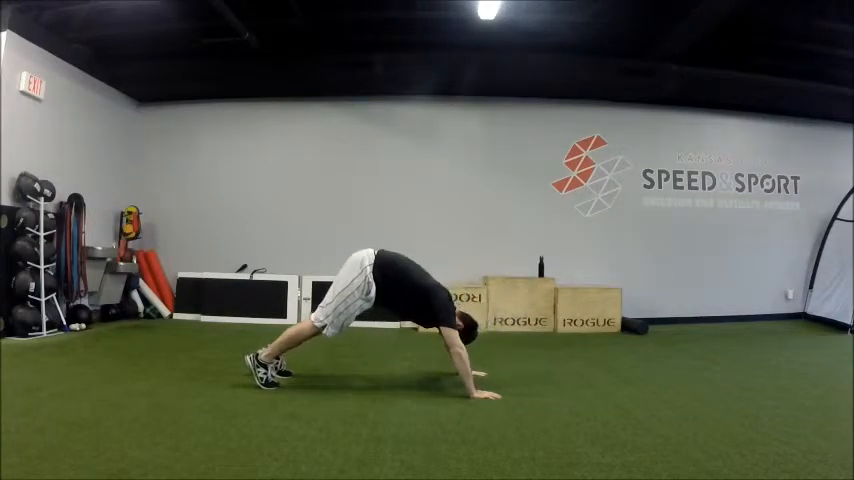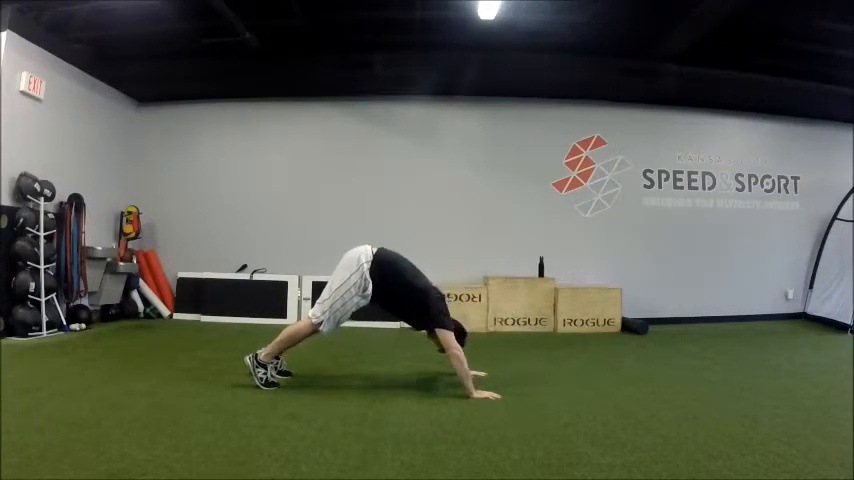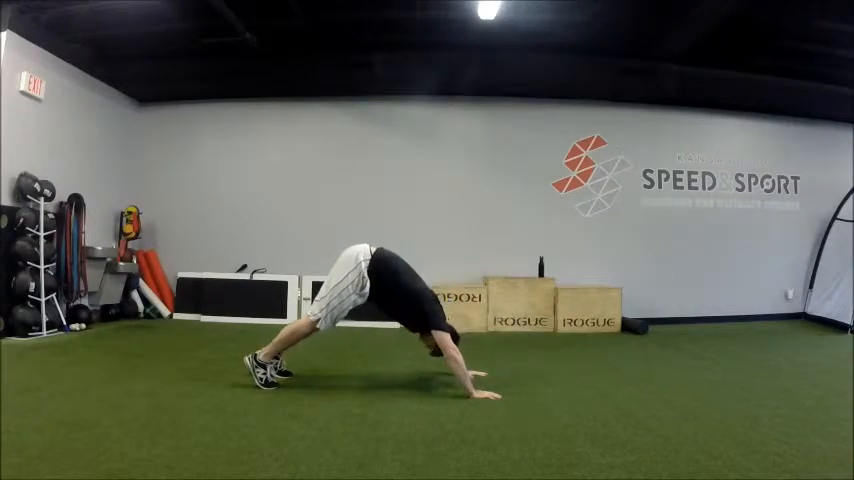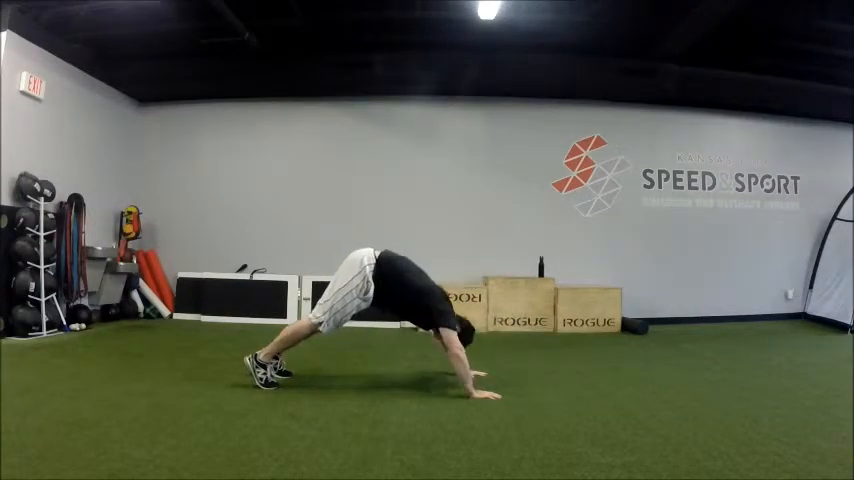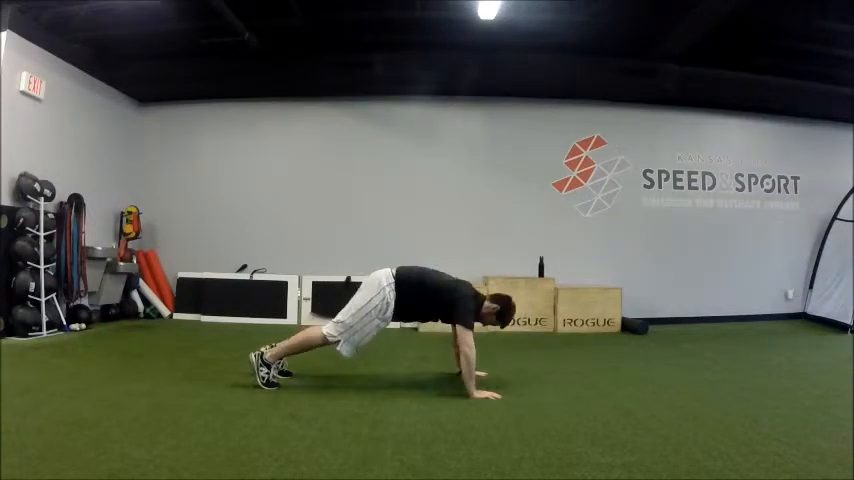
dt=0.4s
person 1, frame 1
left shoulder: (437, 303)
right shoulder: (441, 303)
left elbow: (452, 348)
right elbow: (457, 347)
left wrist: (465, 370)
right wrist: (473, 391)
left hip: (370, 269)
right hip: (367, 271)
left knee: (322, 322)
right knee: (321, 322)
left ankle: (273, 356)
right ankle: (263, 358)
person 1, frame 2
left shoulder: (430, 305)
right shoulder: (435, 307)
left elbow: (452, 350)
right elbow: (453, 350)
left wrist: (463, 370)
right wrist: (472, 391)
left hip: (367, 266)
right hip: (364, 268)
left knee: (320, 321)
right knee: (319, 320)
left ankle: (272, 356)
right ankle: (262, 359)
person 1, frame 3
left shoulder: (425, 310)
right shoulder: (429, 309)
left elbow: (449, 352)
right elbow: (451, 351)
left wrist: (462, 371)
right wrist: (473, 392)
left hip: (364, 263)
right hip: (362, 265)
left knee: (319, 319)
right knee: (317, 318)
left ankle: (272, 357)
right ankle: (261, 359)
person 1, frame 4
left shoulder: (437, 304)
right shoulder: (439, 306)
left elbow: (451, 349)
right elbow: (455, 349)
left wrist: (464, 370)
right wrist: (472, 391)
left hip: (370, 269)
right hip: (367, 270)
left knee: (320, 321)
right knee: (318, 320)
left ankle: (272, 356)
right ankle: (261, 359)
person 1, frame 5
left shoulder: (463, 295)
right shoulder: (467, 299)
left elbow: (459, 341)
right elbow: (466, 346)
left wrist: (463, 369)
right wrist: (472, 390)
left hip: (390, 290)
right hip: (387, 291)
left knee: (333, 331)
right knee: (333, 333)
left ankle: (275, 353)
right ankle: (267, 357)
